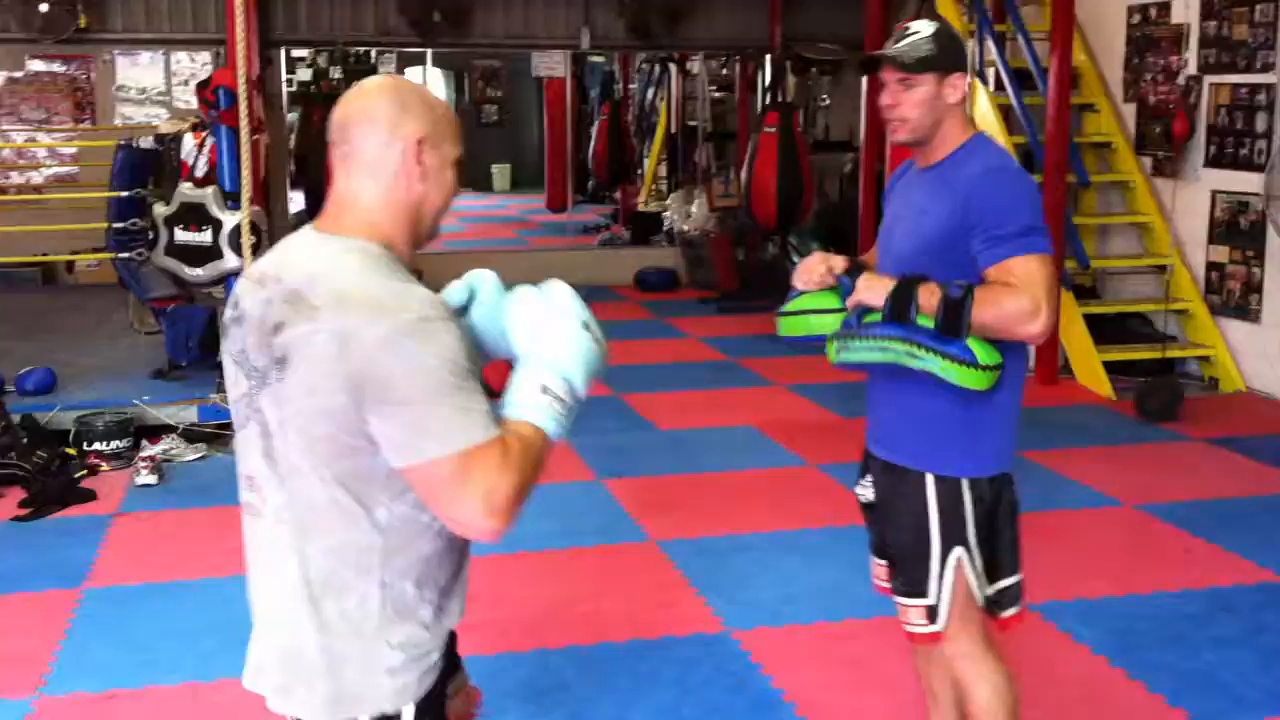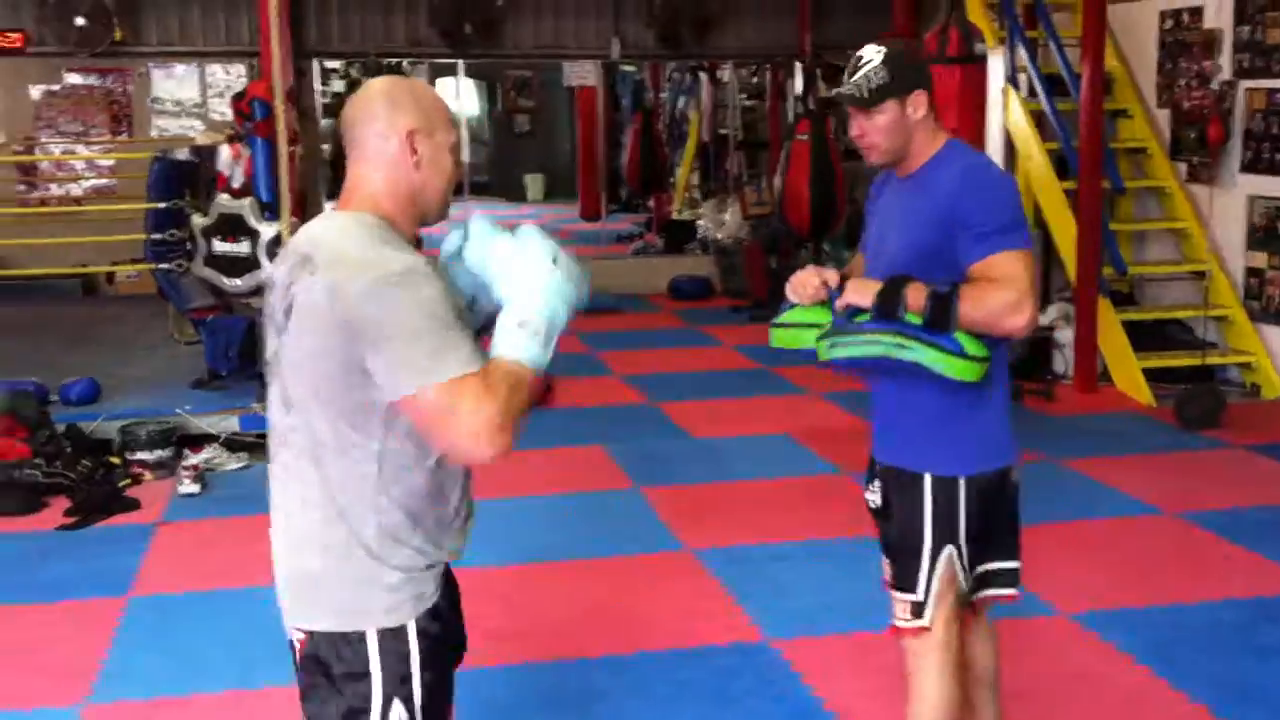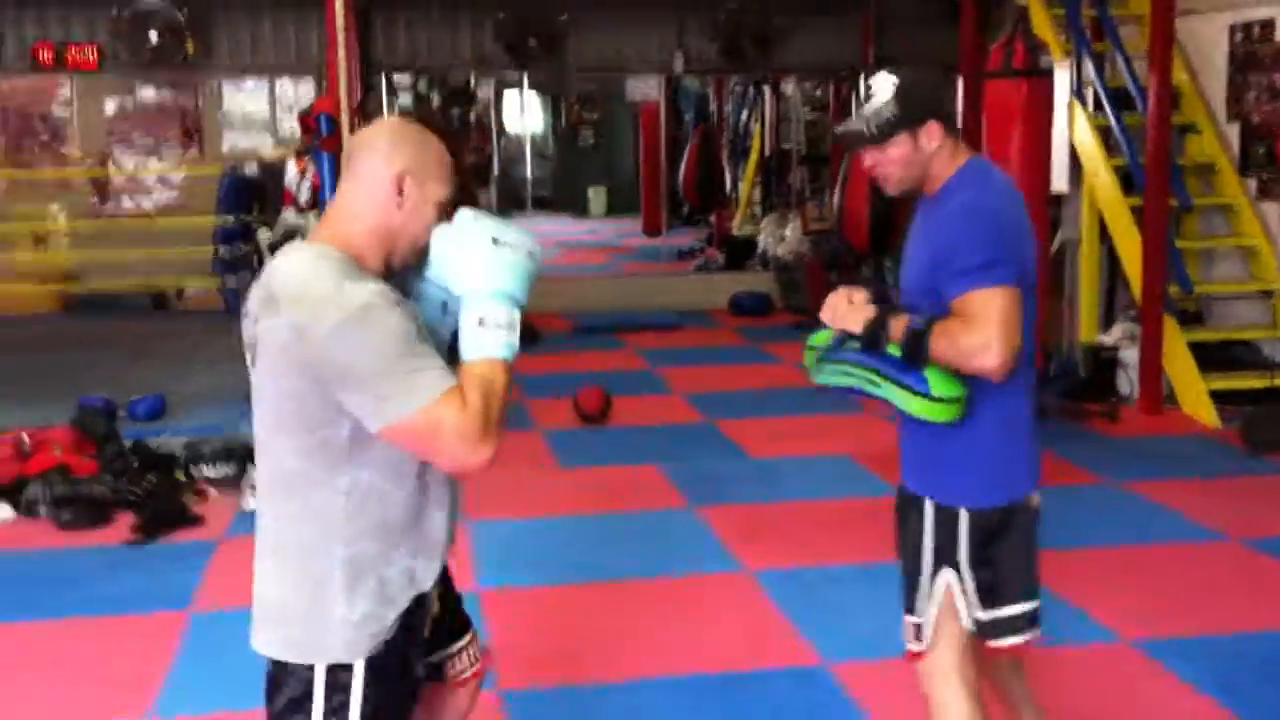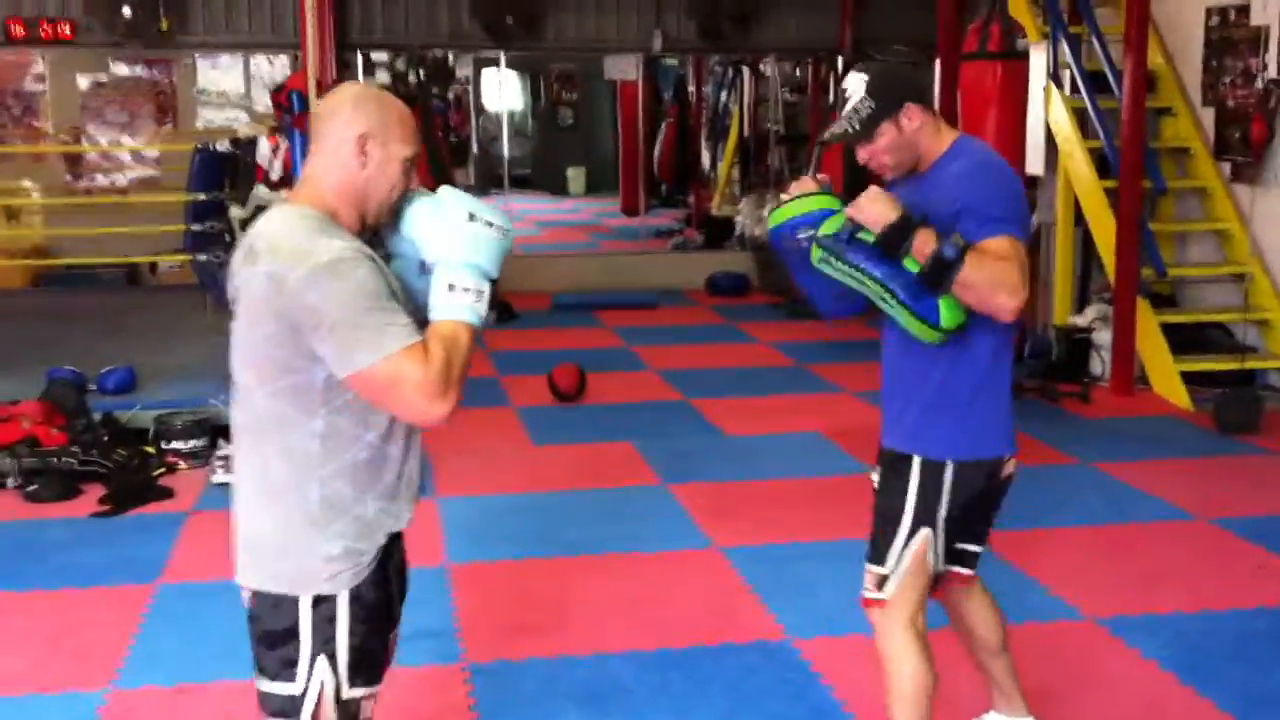
dt=0.5s
person 1, frame 1
left shoulder: (993, 182)
right shoulder: (907, 178)
left elbow: (1030, 311)
left wrist: (908, 296)
right wrist: (845, 269)
left hip: (953, 450)
right hip: (897, 436)
left knee: (952, 633)
right knee: (928, 617)
person 1, frame 2
left shoulder: (974, 185)
right shoulder: (888, 185)
left elbow: (1015, 308)
left wrist: (896, 297)
right wrist: (831, 281)
left hip: (948, 449)
right hip: (903, 436)
left knee: (927, 629)
right knee: (959, 608)
person 1, frame 3
left shoulder: (972, 213)
right shoulder: (949, 198)
left elbow: (989, 348)
left wrist: (883, 324)
right wrist: (872, 305)
left hip: (966, 471)
right hip: (958, 461)
left knee: (941, 658)
right knee: (983, 625)
person 1, frame 4
left shoulder: (978, 177)
right shoulder: (911, 177)
left elbow: (1005, 293)
right elbow: (883, 273)
left wrist: (904, 232)
left hip: (947, 432)
right hip: (923, 422)
left knee: (894, 607)
right knee: (950, 574)
person 2, frame 1
left shoulder: (273, 274)
right shoulder: (396, 319)
right elbow: (483, 507)
left wrist: (453, 340)
right wrist: (551, 374)
left hip: (312, 605)
right hip: (361, 648)
person 2, frame 2
left shoulder: (322, 248)
right shoulder: (384, 274)
right elbow: (481, 433)
left wrist: (458, 299)
right wrist: (532, 312)
left hip: (350, 565)
right hip: (371, 586)
person 2, frame 3
left shoulder: (312, 277)
right shoulder: (347, 310)
left elbow: (402, 382)
right elbow: (469, 442)
left wrist: (448, 298)
right wrist: (492, 304)
right hip: (342, 612)
person 2, frame 4
left shoulder: (289, 236)
right shoulder: (322, 263)
left elbow: (374, 344)
right elbow: (429, 394)
left wrist: (421, 264)
right wrist: (463, 276)
left hip: (342, 528)
right hip: (317, 549)
